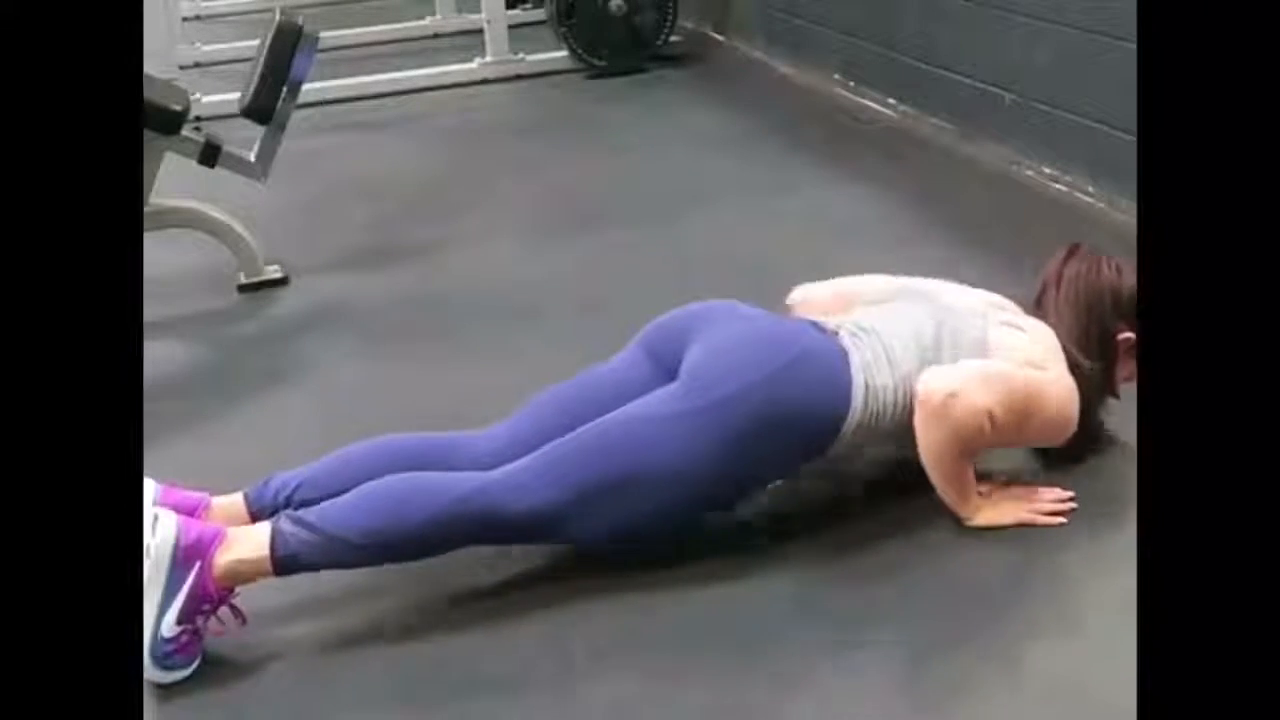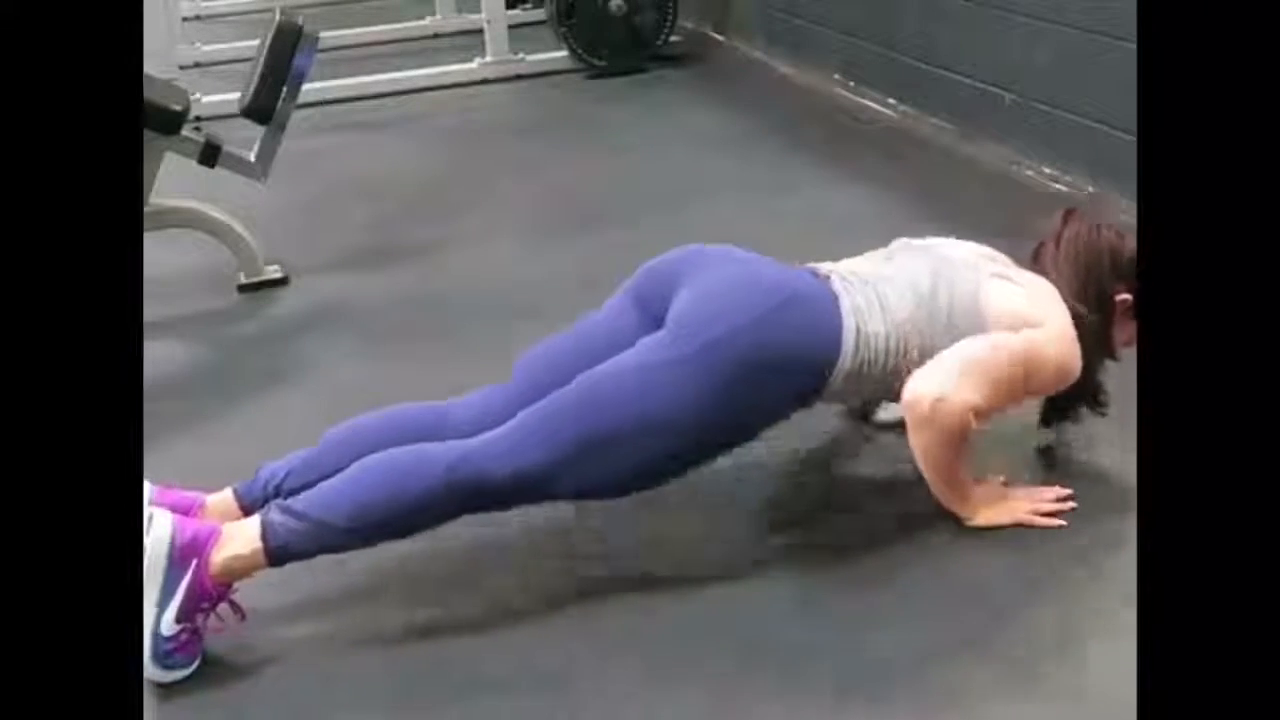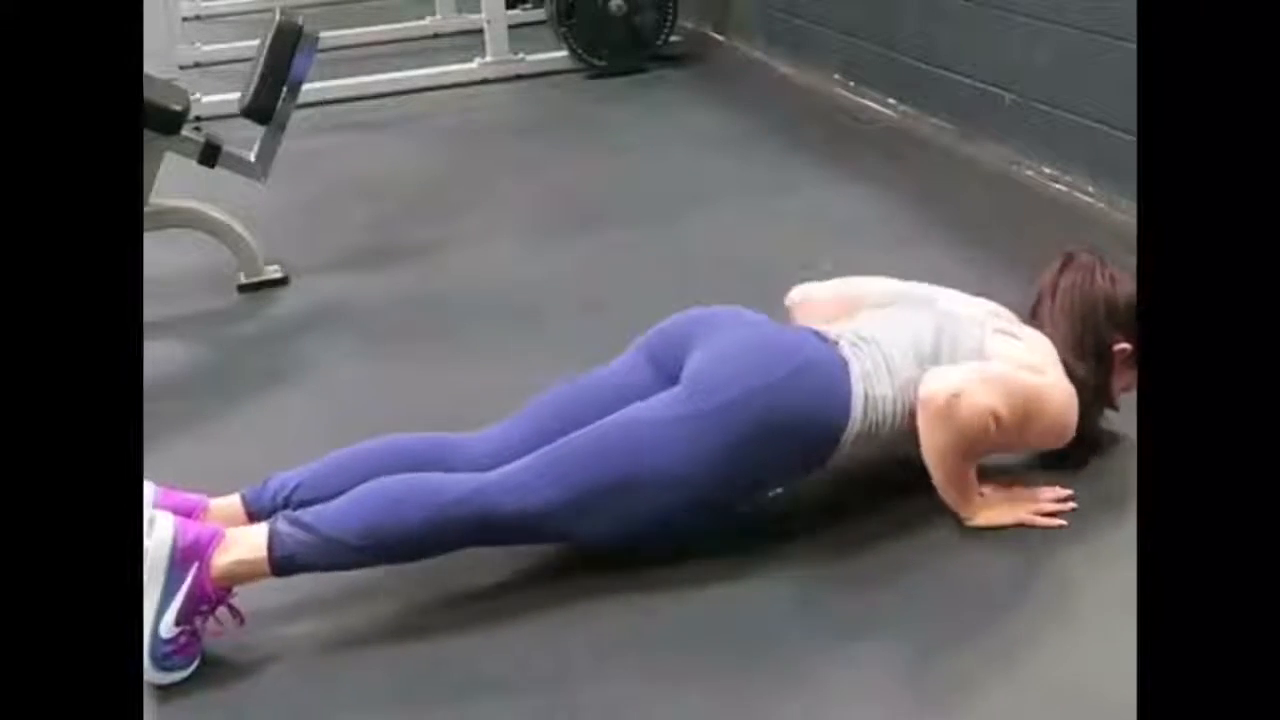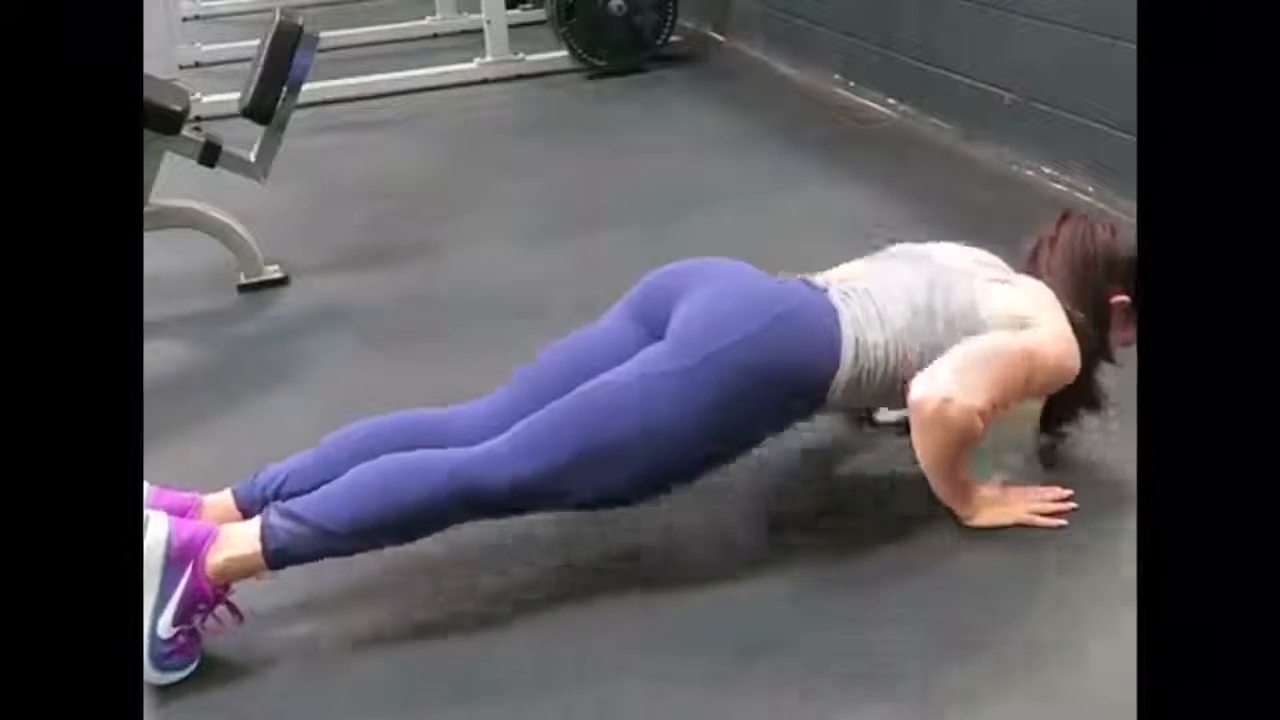
dt=0.2s
person 1, frame 1
left shoulder: (977, 301)
right shoulder: (1057, 394)
left elbow: (806, 298)
right elbow: (944, 397)
right wrist: (966, 505)
left hip: (717, 327)
right hip: (772, 397)
left knee: (477, 454)
right knee: (509, 502)
left ankle: (202, 509)
right ankle: (214, 556)
person 1, frame 2
left shoulder: (978, 261)
right shoulder: (1056, 343)
right elbow: (936, 399)
right wrist: (965, 501)
left hip: (709, 273)
right hip: (760, 342)
left knee: (471, 424)
right knee: (502, 466)
left ankle: (195, 508)
right ankle: (210, 554)
person 1, frame 3
left shoulder: (975, 304)
right shoulder: (1056, 395)
left elbow: (810, 297)
right elbow: (949, 402)
right wrist: (969, 504)
left hip: (716, 330)
right hip: (772, 401)
left knee: (477, 456)
right knee: (507, 501)
left ankle: (201, 512)
right ankle: (212, 559)
person 1, frame 4
left shoulder: (971, 260)
right shoulder: (1055, 342)
right elbow: (942, 399)
right wrist: (965, 501)
left hip: (707, 284)
right hip: (761, 353)
left knee: (468, 430)
right knee: (498, 474)
left ankle: (194, 508)
right ankle: (206, 557)
